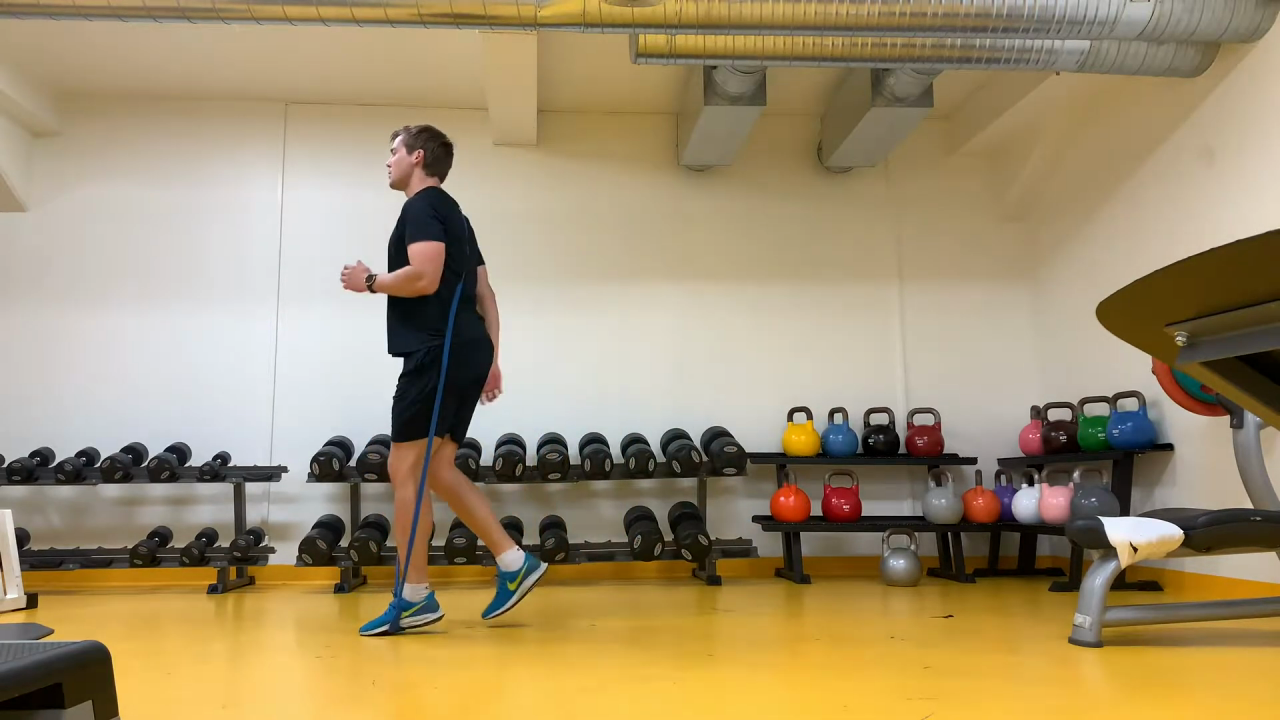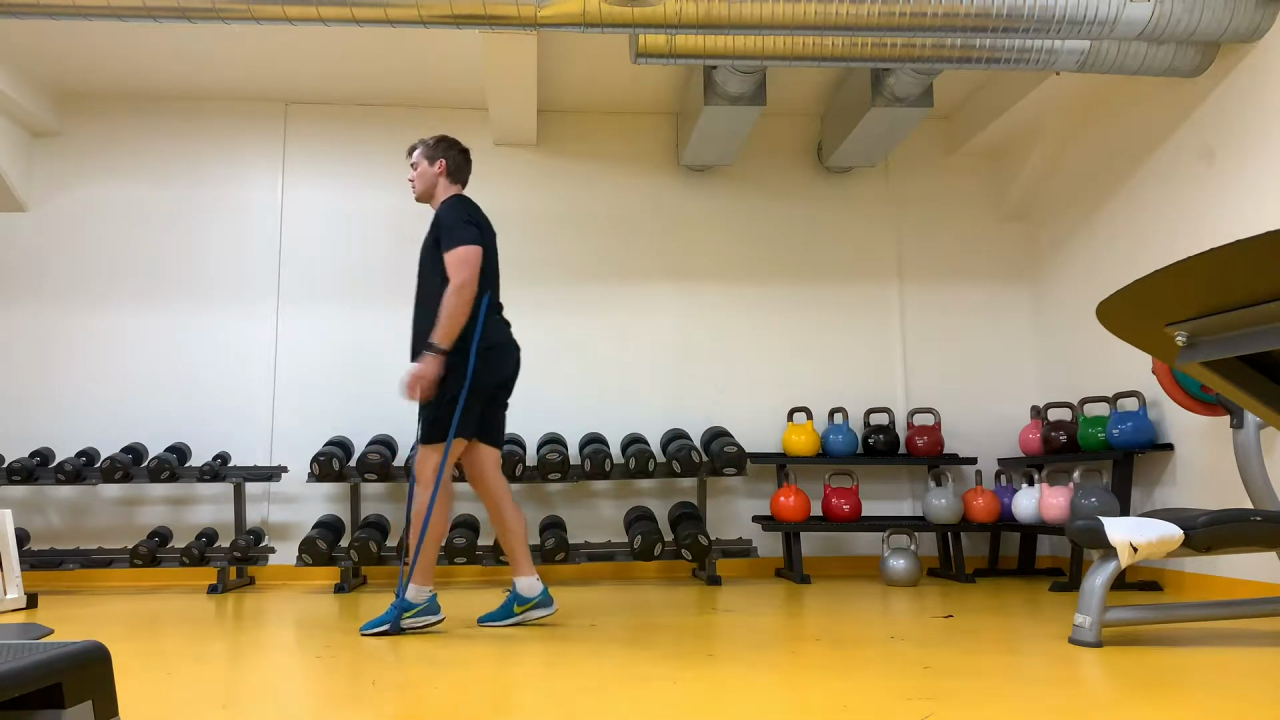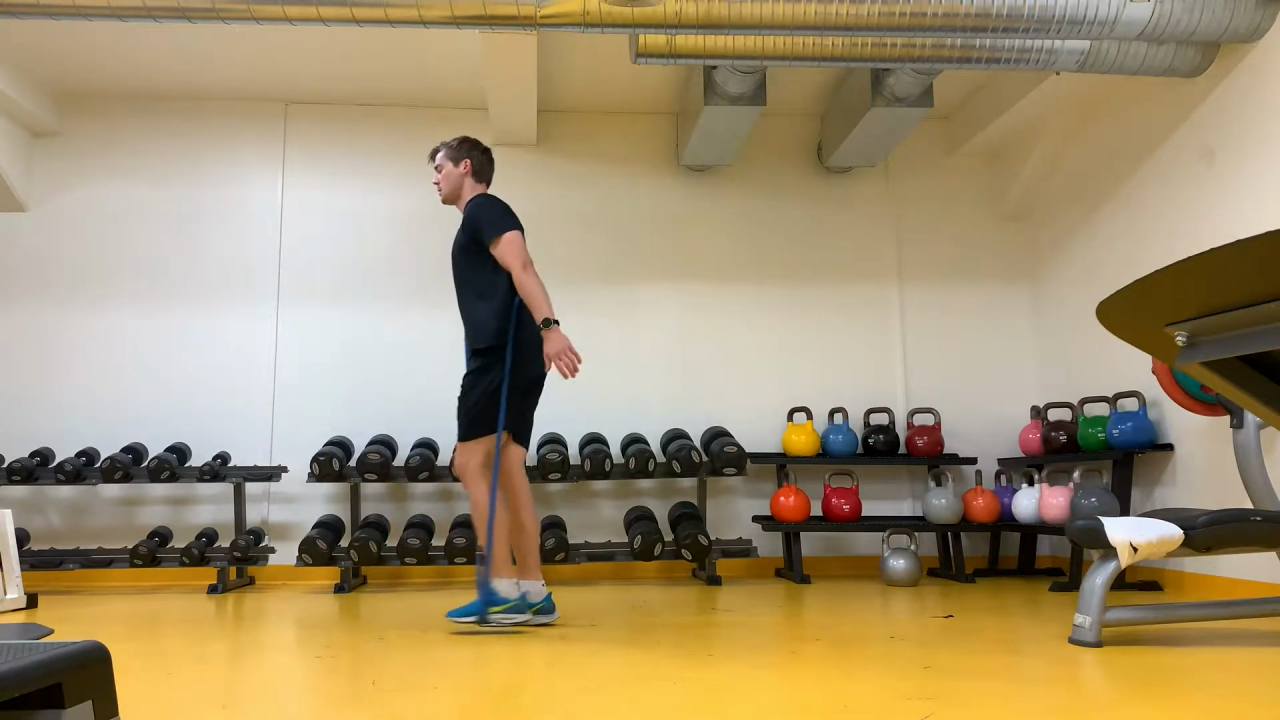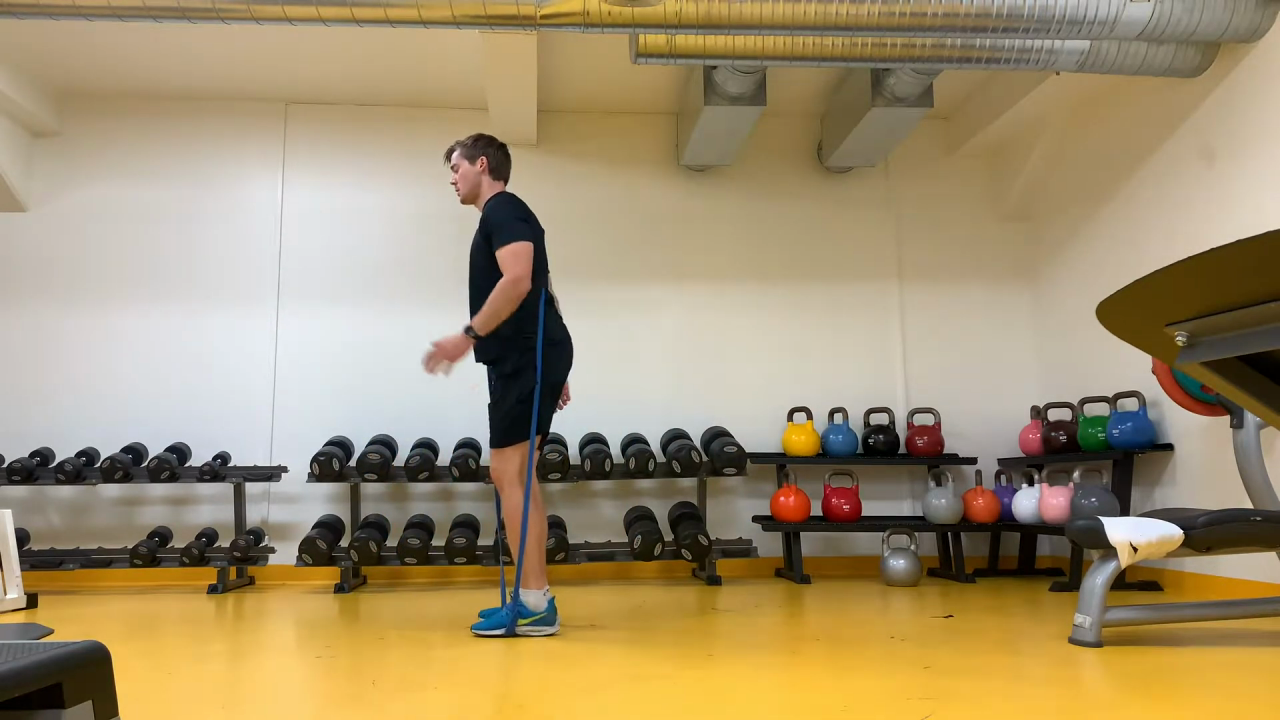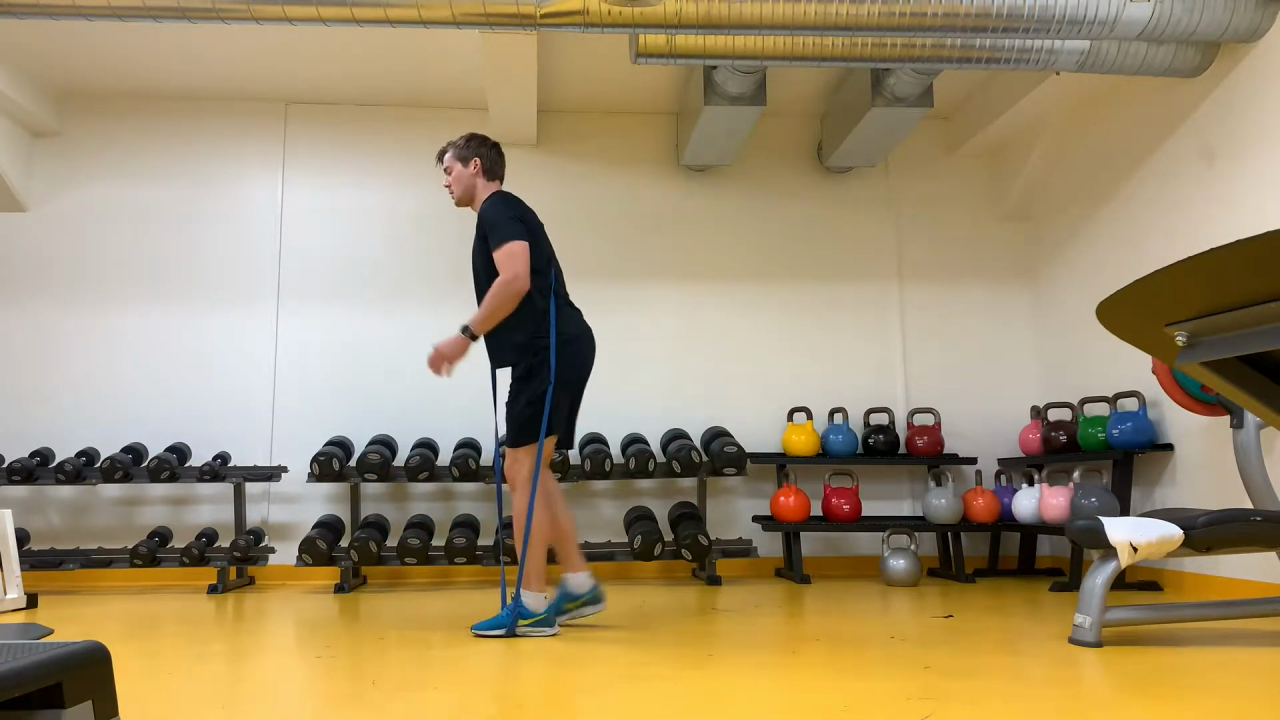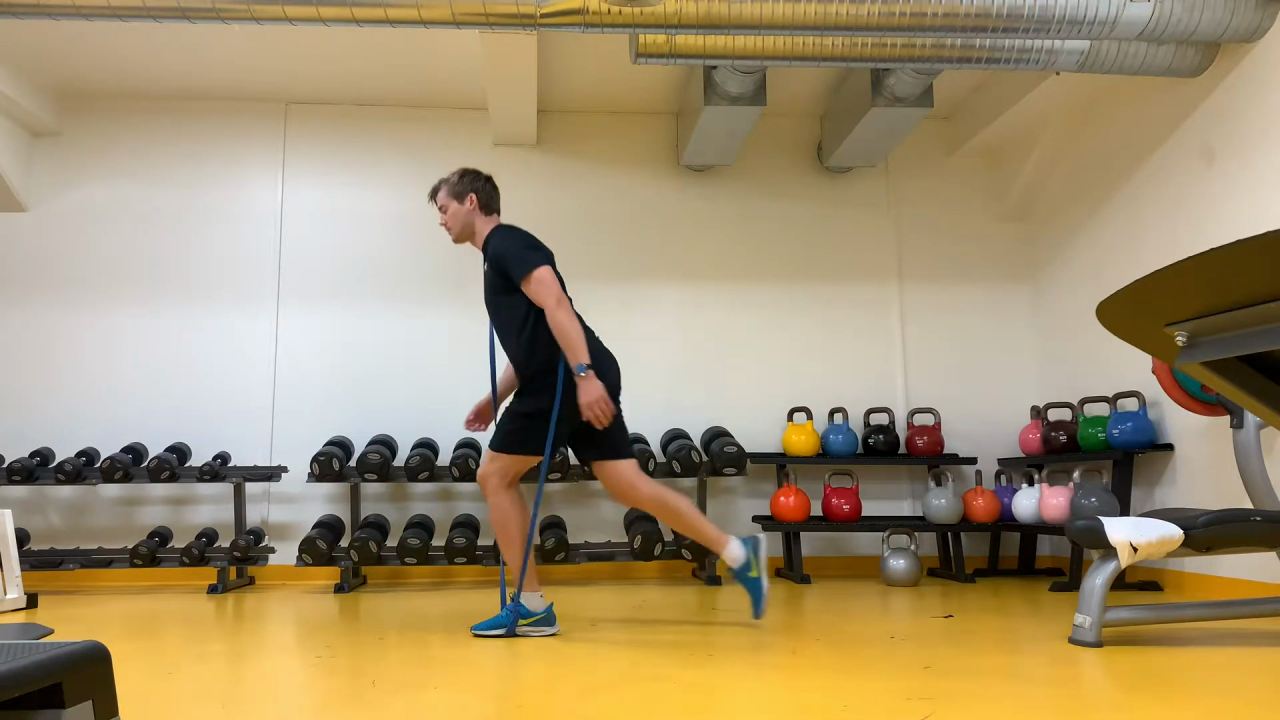
dt=0.3s
person 1, frame 1
left shoulder: (422, 206)
right shoulder: (450, 215)
left elbow: (424, 278)
right elbow: (483, 294)
left wrist: (370, 282)
right wrist: (491, 360)
left hip: (438, 354)
right hip: (458, 354)
left knee: (404, 469)
right knee: (438, 471)
left ankle: (415, 597)
right ankle: (514, 562)
person 1, frame 2
left shoulder: (454, 213)
right shoulder: (465, 220)
left elbow: (463, 287)
left wrist: (432, 356)
left hip: (471, 360)
right hip: (484, 363)
left knee: (430, 472)
right knee: (484, 474)
left ankle: (417, 599)
right ankle: (530, 591)
person 1, frame 3
left shoulder: (484, 209)
right shoulder: (483, 218)
left elbow: (521, 268)
left wrist: (548, 327)
right wrist: (479, 367)
left hip: (507, 351)
right hip: (507, 354)
left knee: (472, 463)
right knee: (508, 471)
left ankle: (503, 592)
right ankle: (534, 595)
person 1, frame 4
left shoulder: (503, 210)
right shoulder: (506, 216)
left elbow: (518, 282)
left wrist: (466, 336)
right wrist: (554, 376)
left hip: (528, 355)
right hip: (531, 356)
left knee: (510, 473)
right knee: (513, 474)
left ankle: (534, 604)
right ankle: (533, 597)
person 1, frame 5
left shoulder: (497, 210)
right shoulder: (506, 215)
left elbow: (516, 282)
left wrist: (465, 336)
left hip: (547, 352)
right hip: (555, 352)
left knee: (520, 470)
right knee: (530, 472)
left ankle: (534, 606)
right ankle: (579, 583)
person 1, frame 6
left shoulder: (505, 243)
right shoulder: (502, 253)
left elbow: (556, 305)
left wrist: (583, 374)
right wrist: (494, 400)
left hip: (572, 377)
right hip: (579, 379)
left knee: (496, 477)
right knee: (630, 485)
left ankle: (531, 606)
right ankle: (740, 554)
